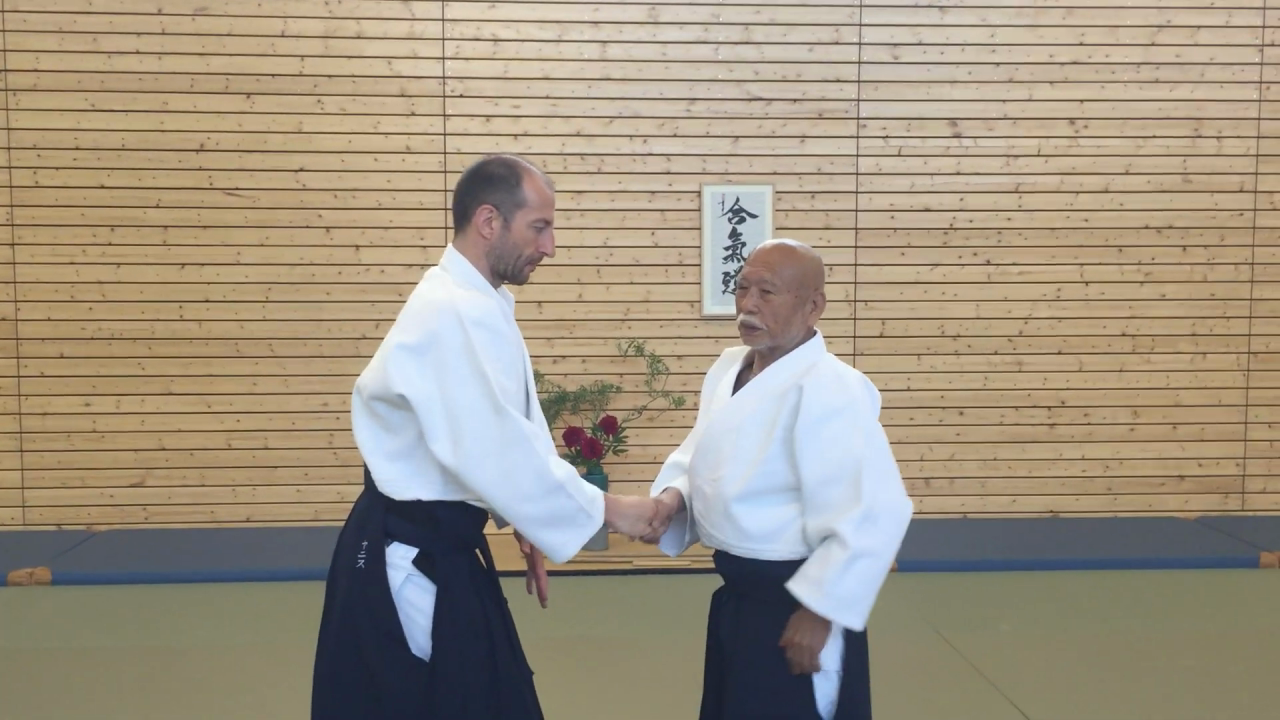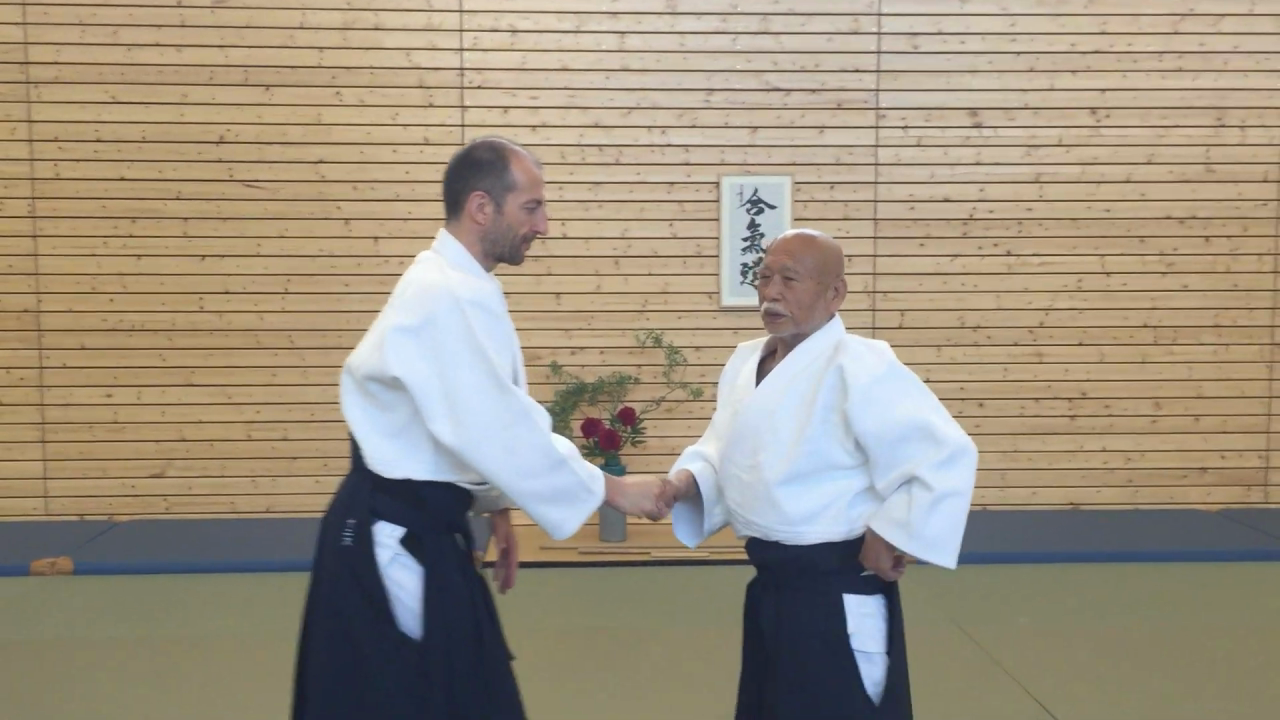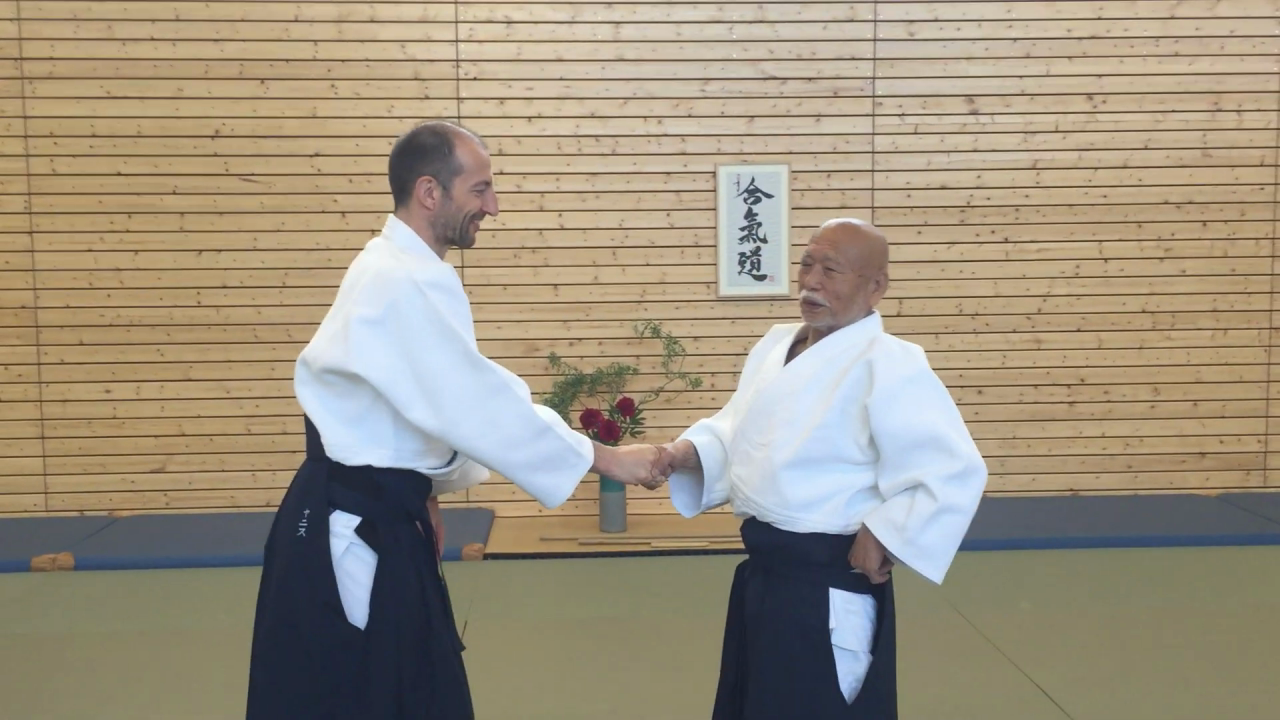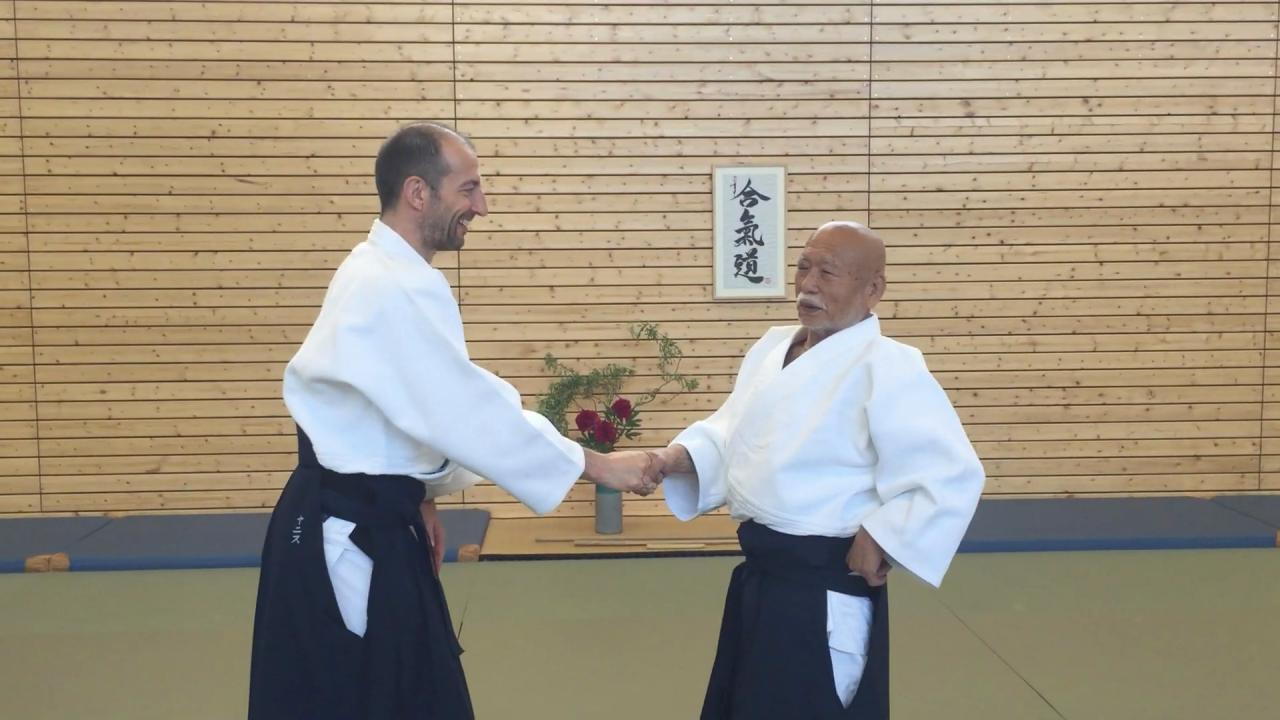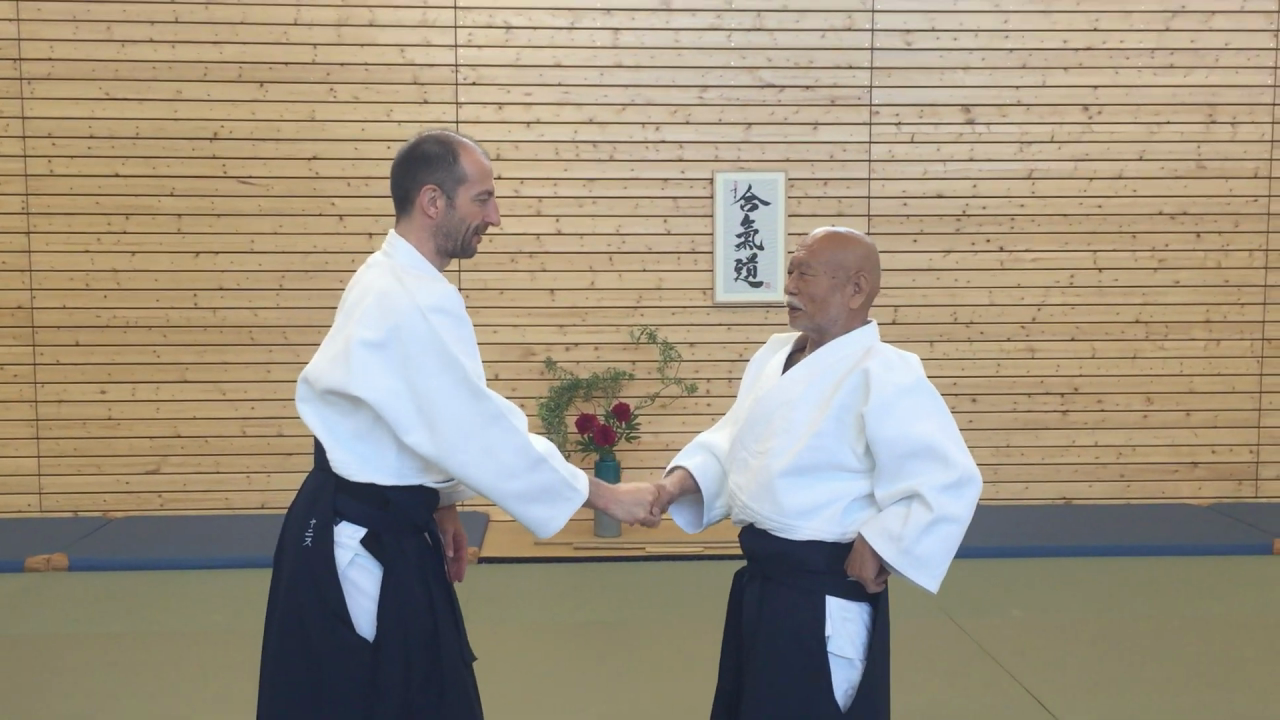
dt=0.5s
person 1, frame 1
left shoulder: (480, 300)
right shoulder: (455, 313)
left elbow: (513, 430)
right elbow: (497, 449)
left wrist: (529, 525)
right wrist: (605, 510)
left hip: (440, 551)
right hip: (407, 562)
person 1, frame 2
left shoulder: (456, 286)
right shoulder: (448, 297)
right elbow: (499, 430)
left wrist: (497, 512)
right wrist: (612, 491)
left hip: (423, 533)
right hip: (391, 542)
person 1, frame 3
left shoulder: (398, 269)
right shoulder: (406, 284)
right elbow: (478, 405)
left wrist: (420, 497)
right wrist: (606, 458)
left hip: (375, 520)
right hip: (349, 535)
person 1, frame 4
left shoulder: (381, 271)
right shoulder: (396, 289)
right elbow: (470, 411)
left wrist: (417, 498)
right wrist: (597, 465)
left hip: (363, 524)
right hip: (346, 539)
person 1, frame 5
left shoulder: (393, 280)
right shoulder: (413, 301)
right elbow: (479, 432)
left wrist: (437, 506)
right wrist: (605, 496)
left hip: (376, 530)
right hip: (360, 547)
person 2, frame 1
left shoulder: (831, 391)
right shoulder: (727, 368)
left elbow: (870, 516)
right elbow: (699, 453)
left wrist: (818, 613)
right wrist: (674, 497)
left hip: (798, 602)
right hip: (742, 594)
person 2, frame 2
left shoulder: (860, 367)
right shoulder: (744, 362)
left elbow: (946, 457)
right elbow: (728, 451)
left wrist: (890, 535)
right wrist: (687, 481)
left hip: (838, 596)
right hip: (774, 586)
person 2, frame 3
left shoulder: (889, 366)
right shoulder: (775, 345)
left elbow: (955, 471)
right elbow: (736, 430)
left wrist: (883, 537)
right wrist: (689, 452)
left hip: (829, 591)
right hip: (764, 574)
person 2, frame 4
left shoulder: (888, 369)
right shoulder: (770, 348)
left elbow: (951, 475)
right elbow: (732, 431)
left wrist: (881, 541)
right wrist: (682, 456)
left hip: (825, 593)
right hip: (760, 577)
person 2, frame 5
left shoulder: (885, 375)
right shoulder: (774, 355)
left elbow: (949, 481)
right elbow: (733, 438)
left wrist: (878, 548)
right wrist: (685, 477)
left hip: (825, 598)
right hip: (762, 581)
